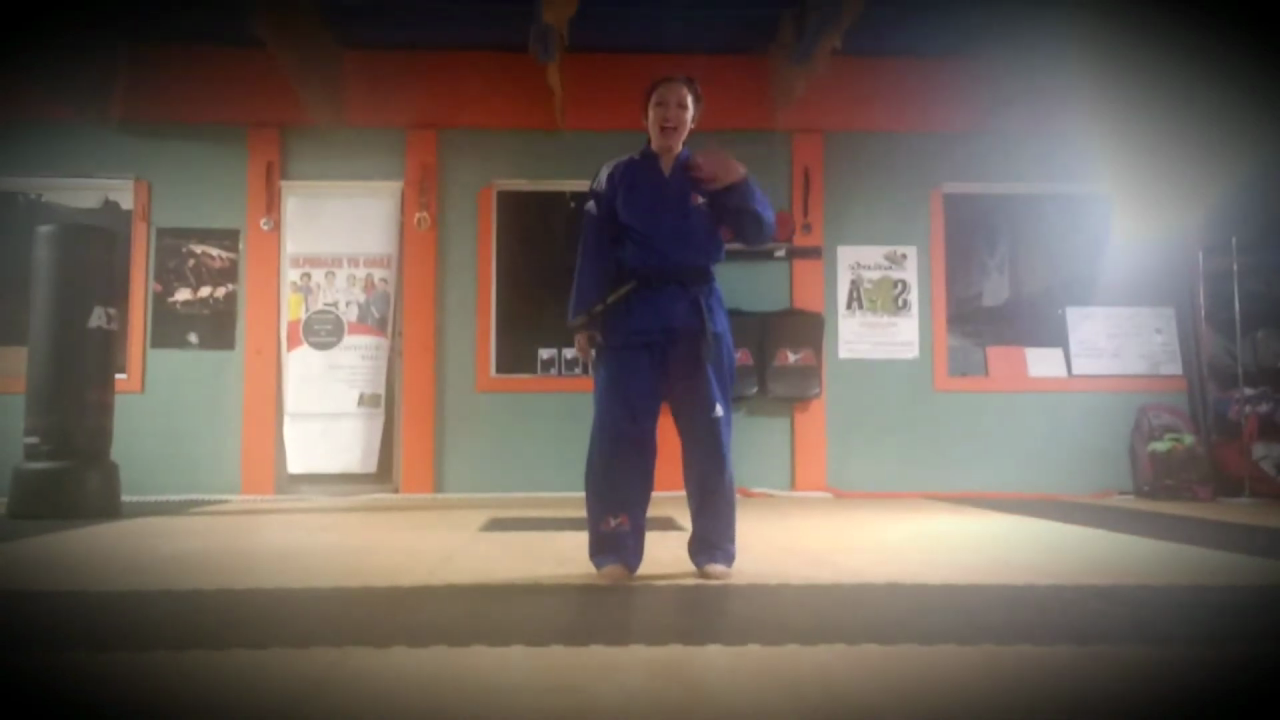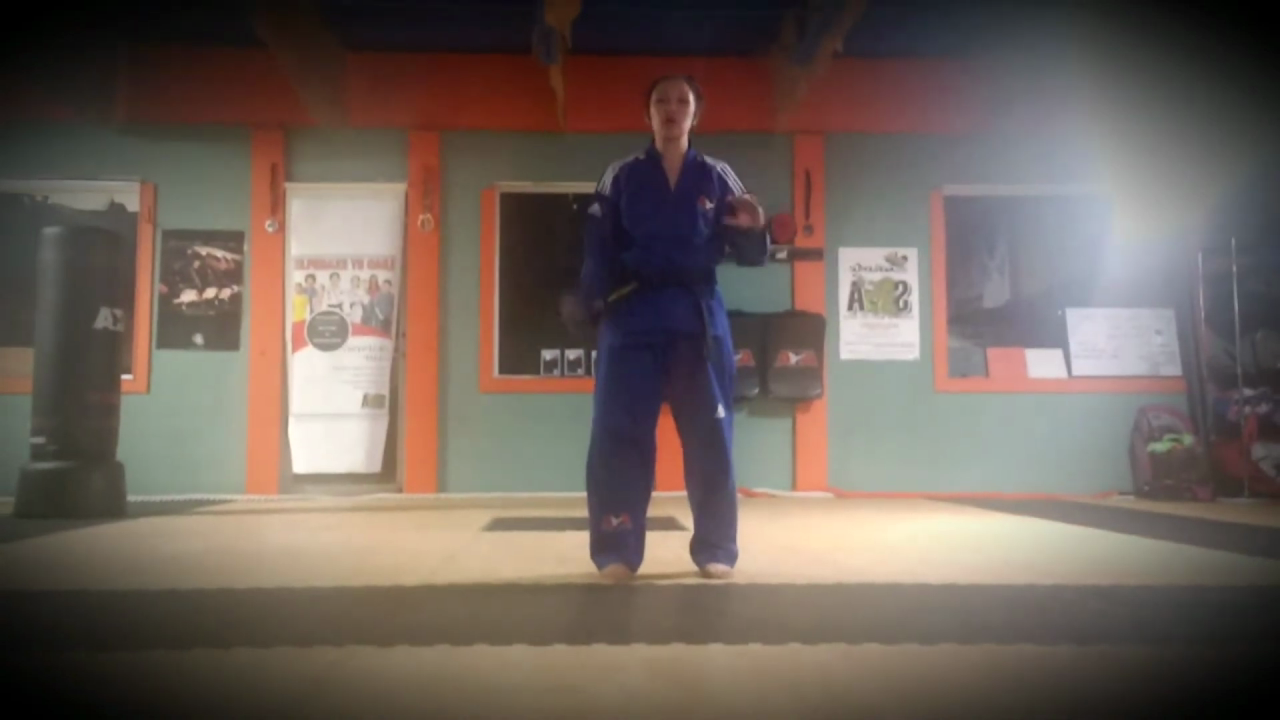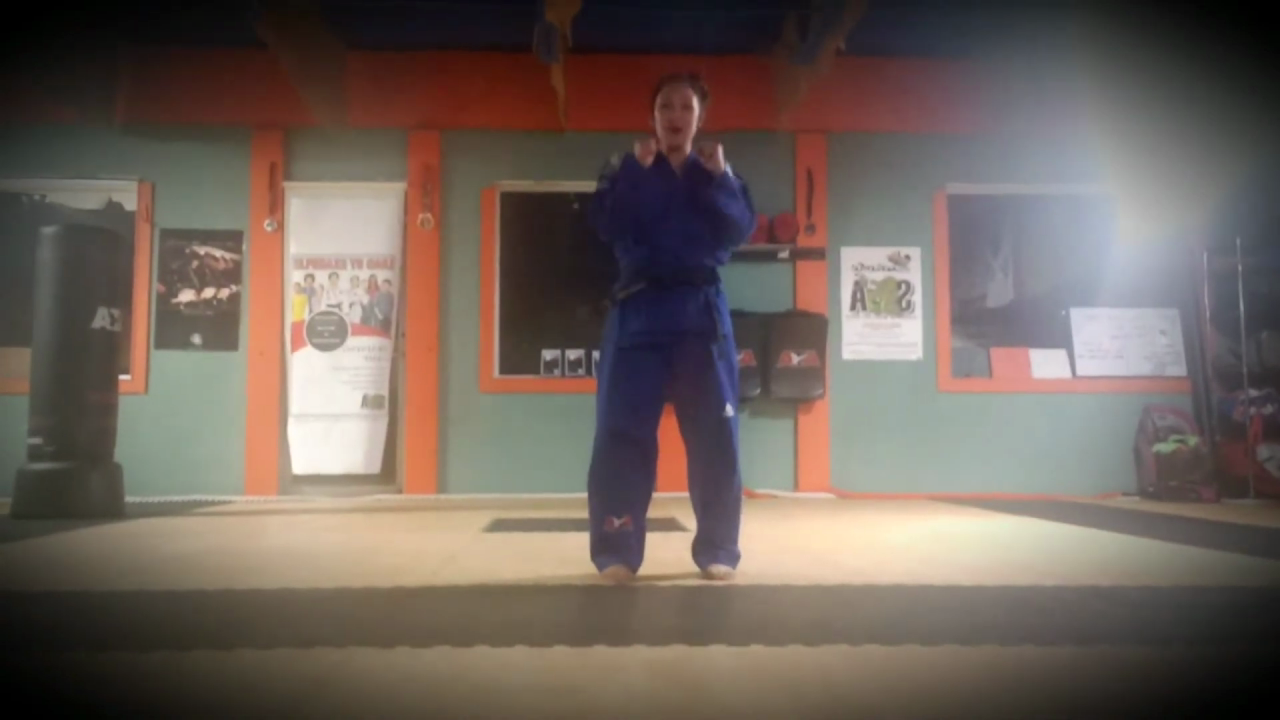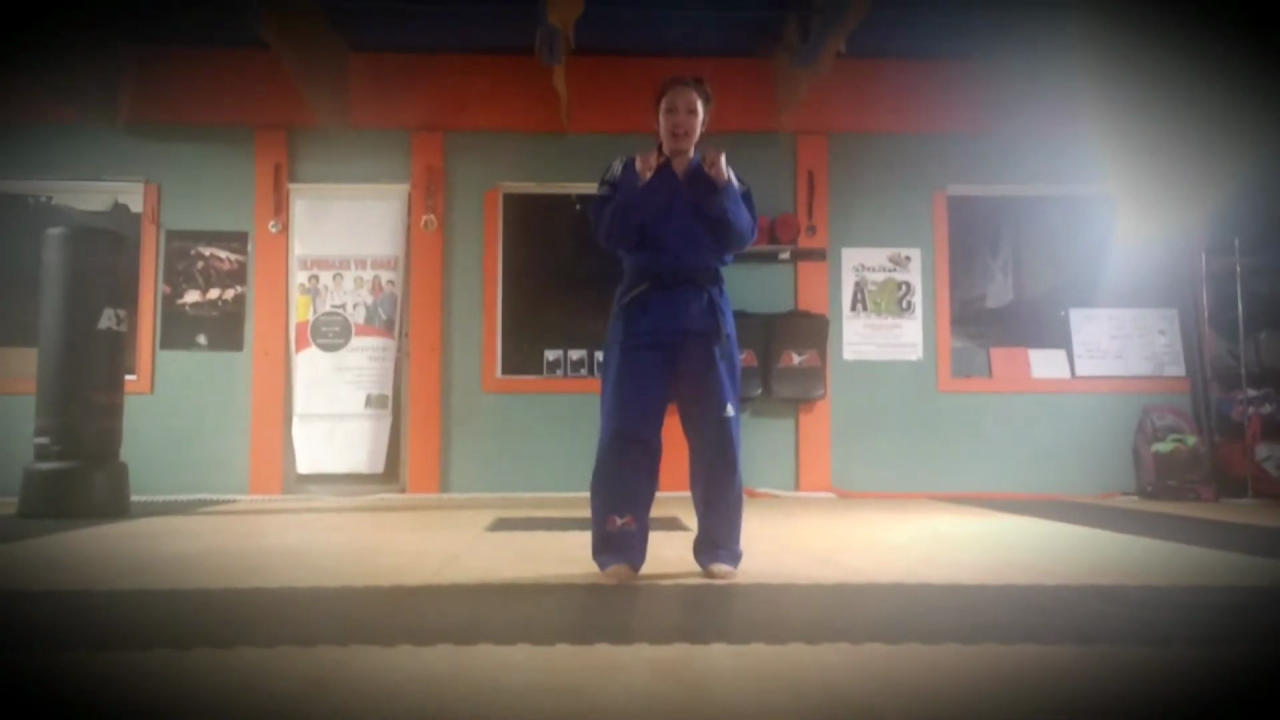
dt=0.5s
person 1, frame 1
left shoulder: (711, 177)
right shoulder: (616, 177)
left elbow: (756, 231)
right elbow: (594, 251)
left wrist: (737, 184)
right wrist: (586, 318)
left hip: (697, 314)
right hip: (631, 314)
left knee: (708, 434)
right knee: (621, 434)
left ankle: (713, 549)
right ankle: (615, 551)
person 1, frame 2
left shoulder: (717, 177)
right shoulder: (622, 178)
left elbow: (733, 248)
right elbow: (600, 251)
left wrist: (750, 227)
right wrist: (588, 301)
left hip: (699, 313)
right hip: (634, 314)
left knee: (709, 433)
right knee: (621, 434)
left ankle: (714, 548)
right ankle: (616, 550)
person 1, frame 3
left shoulder: (717, 172)
right shoulder: (627, 168)
left elbow: (739, 231)
right elbow: (606, 225)
left wrist: (718, 177)
right wrist: (639, 170)
left hip: (702, 310)
right hip: (640, 309)
left knee: (715, 433)
right knee: (624, 431)
left ankle: (716, 550)
right ankle: (616, 551)
person 1, frame 4
left shoulder: (721, 174)
right shoulder: (626, 171)
left elbow: (742, 236)
right elbow: (608, 235)
left wrist: (721, 187)
right wrist: (639, 185)
left hip: (705, 310)
right hip: (643, 309)
left knee: (716, 432)
right knee: (628, 431)
left ankle: (718, 549)
right ankle: (619, 550)
